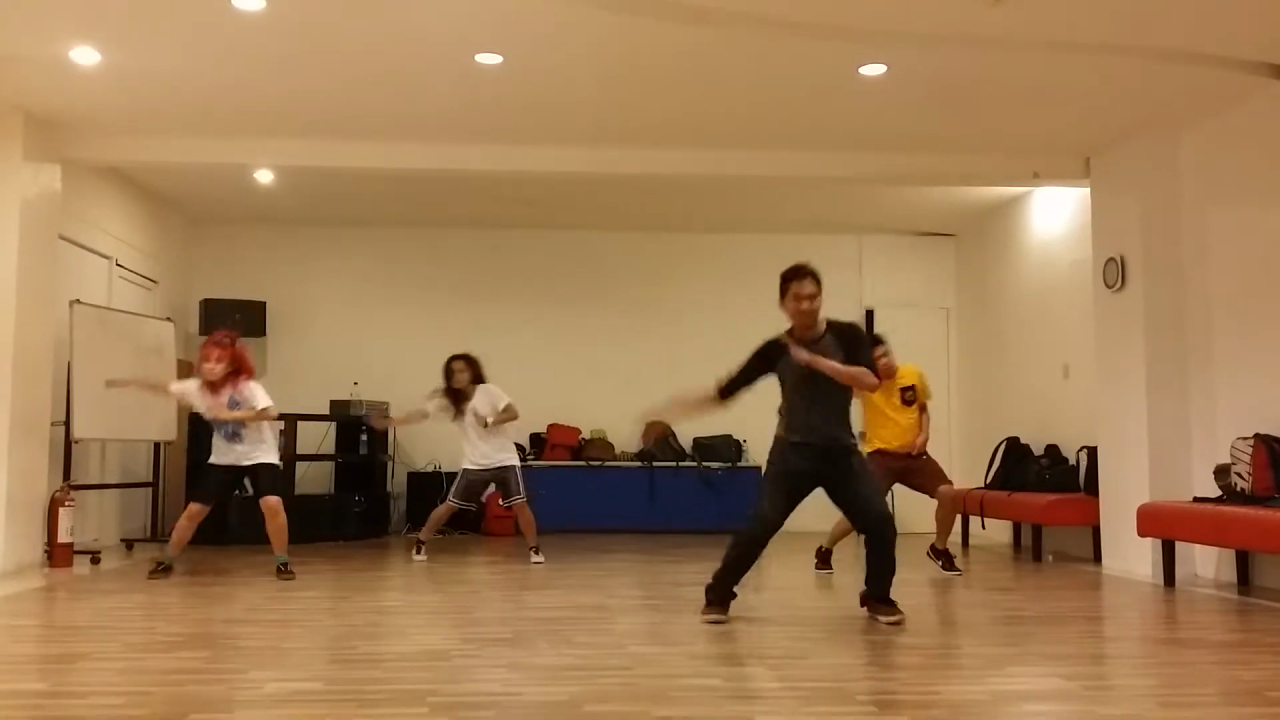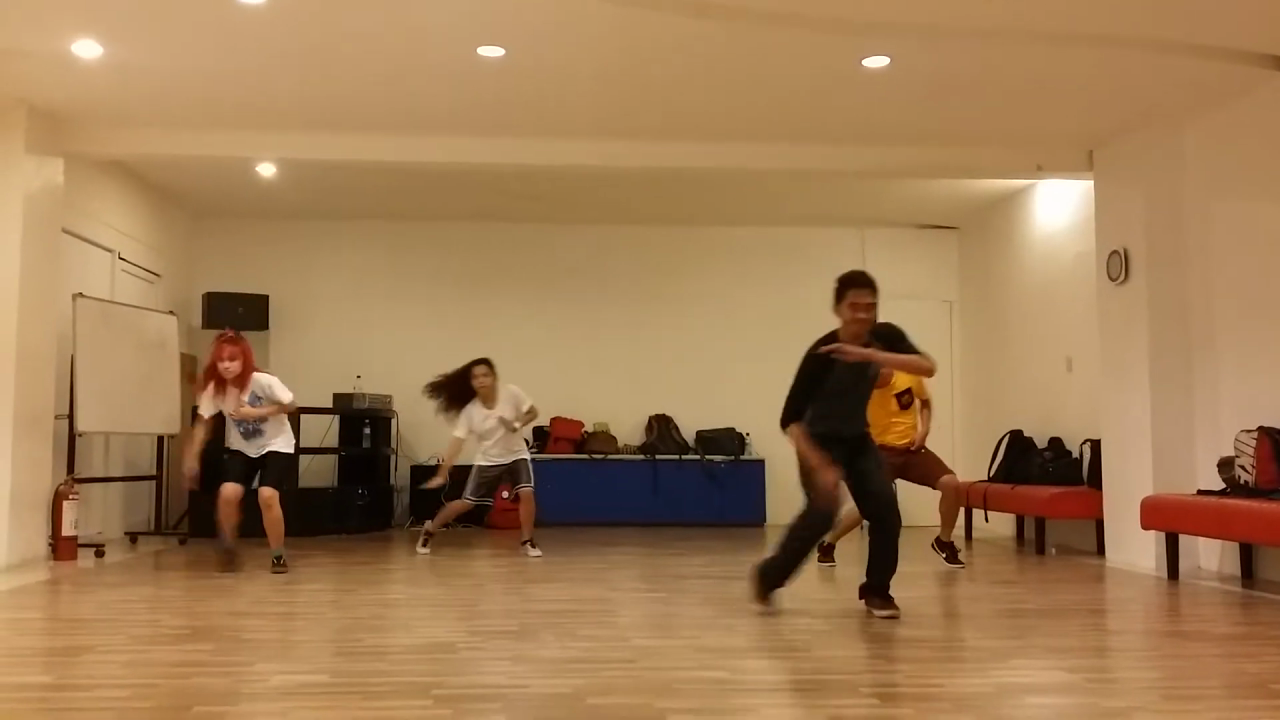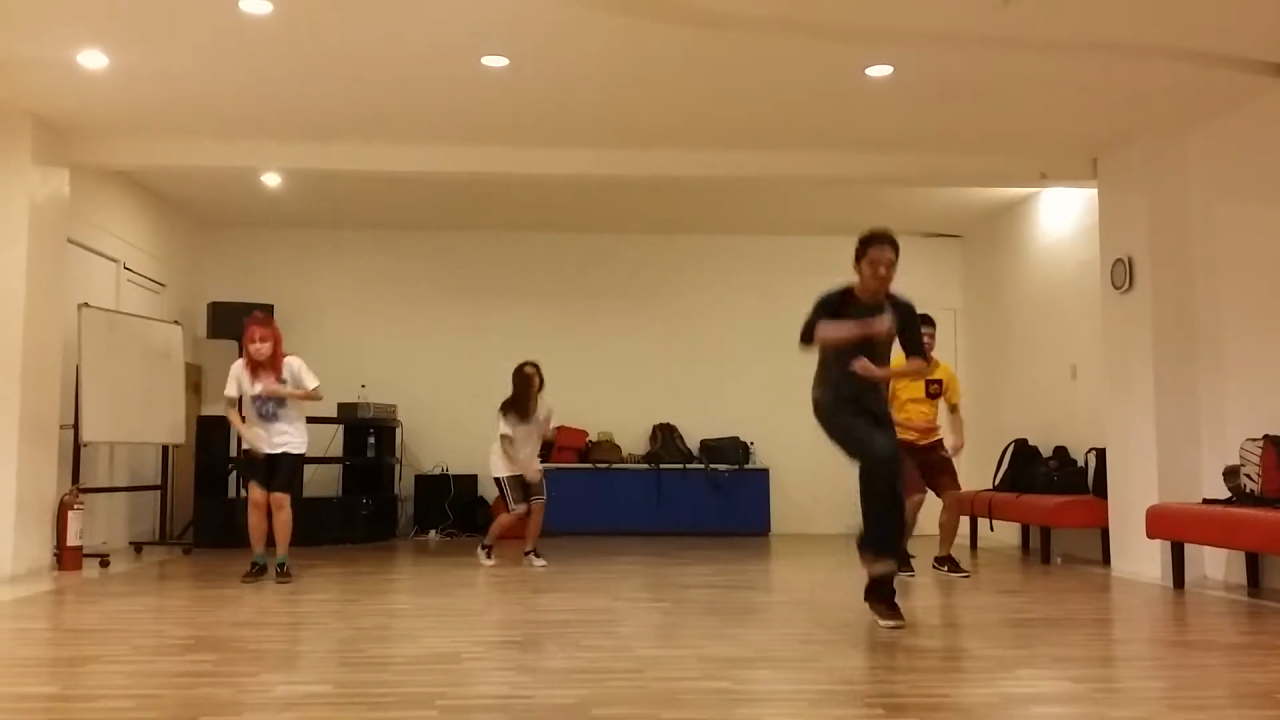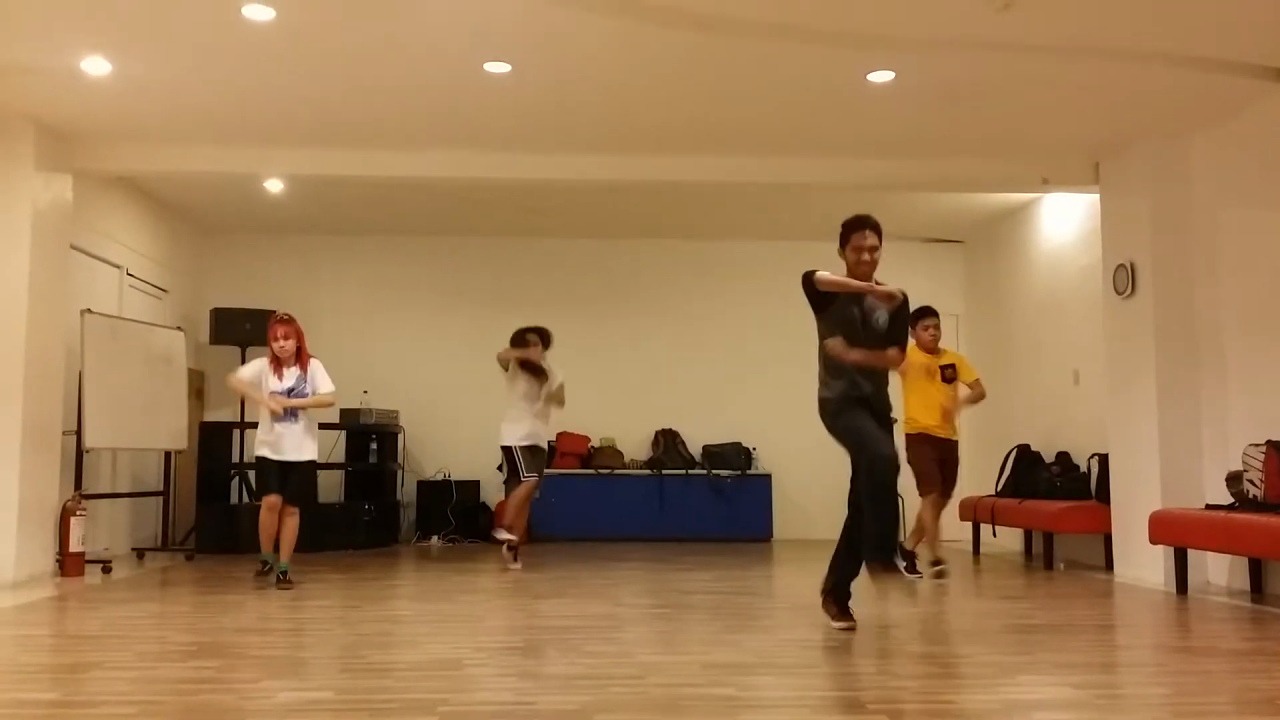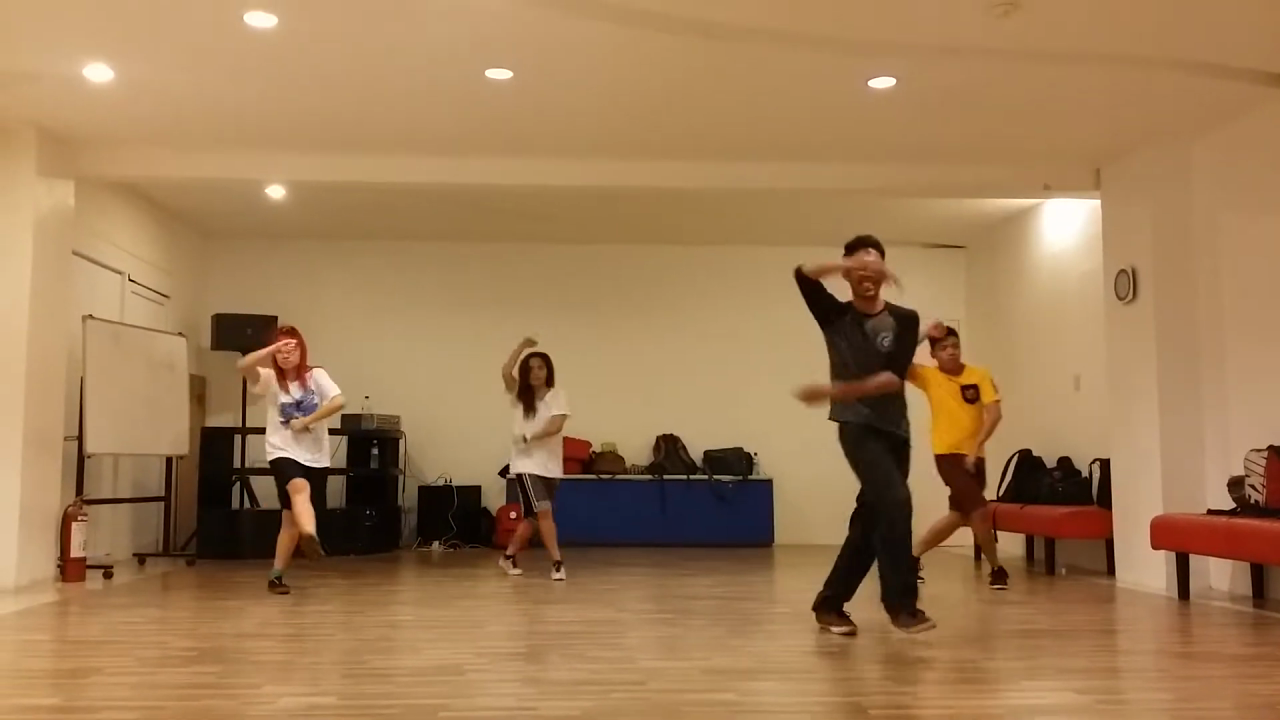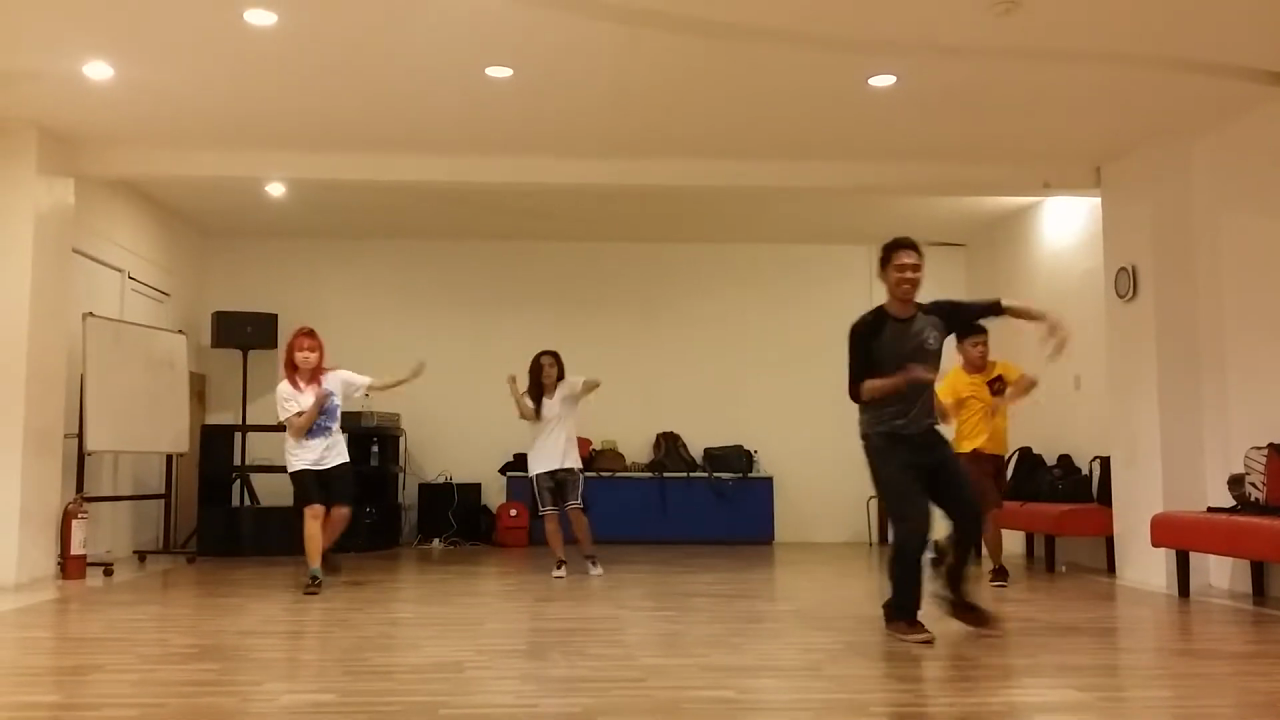
dt=0.3s
person 1, frame 1
left shoulder: (848, 335)
right shoulder: (774, 351)
left elbow: (871, 381)
right elbow: (725, 392)
left wrist: (814, 360)
right wrist: (677, 410)
left hip: (840, 449)
right hip: (793, 449)
left knee: (879, 520)
right knee: (761, 523)
left ankle: (879, 596)
right ankle: (718, 594)
person 1, frame 2
left shoulder: (884, 336)
right shoulder: (820, 355)
left elbow: (927, 368)
right elbow: (792, 420)
left wrist: (868, 354)
right wrist: (819, 467)
left hip: (856, 438)
right hip: (818, 439)
left knee: (886, 515)
right knee: (821, 511)
left ankle: (876, 590)
right ankle: (770, 576)
person 1, frame 3
left shoulder: (900, 309)
right shoulder: (835, 302)
left elbow: (920, 364)
right elbow: (810, 336)
left wrist: (881, 373)
right wrist: (867, 328)
left hip: (875, 407)
right hip: (835, 403)
left knee: (892, 491)
right knee: (879, 457)
left ankle: (881, 591)
right ankle: (873, 545)
person 1, frame 4
left shoulder: (895, 301)
right shoulder: (831, 294)
left elbow: (895, 358)
right elbow: (813, 277)
left wrist: (851, 355)
right wrist: (871, 287)
left hip: (877, 404)
right hip: (839, 401)
left knee: (864, 500)
right knee: (883, 460)
left ankle: (834, 594)
right ankle: (881, 552)
person 1, frame 5
left shoulder: (905, 319)
right shoulder: (835, 315)
left elbow: (894, 379)
right elbow: (803, 276)
left wrist: (836, 390)
right wrist: (852, 267)
left hip: (895, 431)
right hip: (857, 427)
left knee: (870, 522)
right knee: (894, 502)
left ankle: (830, 604)
right ankle: (902, 604)
person 1, frame 6
left shoulder: (939, 315)
right shoulder: (866, 329)
left elbow: (993, 307)
right elbow: (859, 392)
left wrist: (1044, 319)
right wrist: (906, 377)
left hip: (925, 434)
right hip: (886, 439)
left knee: (969, 514)
right knee: (912, 527)
left ankle: (956, 595)
right ankle: (901, 614)
person 2, frame 1
left shoulder: (246, 386)
right shoulder: (196, 387)
left elbow: (270, 413)
right elbow: (164, 388)
left wrist: (231, 415)
right wrist: (129, 383)
left hip: (260, 456)
right hip: (223, 459)
left knee: (272, 504)
right knee: (194, 510)
left ankle: (282, 561)
right ankle: (167, 560)
person 2, frame 2
left shoulder: (263, 381)
right shoulder: (214, 389)
left elbow: (290, 405)
right elbow: (203, 422)
left wrist: (255, 413)
right wrist: (191, 457)
left hip: (275, 446)
right hip: (239, 448)
left knee: (267, 496)
right knee: (228, 494)
left ankle: (278, 555)
right ankle: (227, 547)
person 2, frame 3
left shoulder: (292, 364)
right shoulder: (239, 369)
left elbow: (316, 394)
right elbow: (230, 405)
left wrist: (284, 391)
right wrist: (241, 428)
left hip: (289, 444)
right hip: (256, 443)
left knee: (280, 499)
right knee: (257, 498)
left ankle: (282, 562)
right ankle: (258, 561)
person 2, frame 4
left shoulder: (312, 366)
right shoulder: (263, 367)
left elbow: (329, 399)
right elbow: (234, 381)
left wrist: (290, 402)
right wrist: (260, 398)
left hip: (302, 450)
right hip: (269, 448)
left knee: (291, 509)
right knee: (271, 502)
left ankle: (283, 570)
right ankle: (266, 559)
person 2, frame 5
left shoulder: (316, 376)
right shoulder: (269, 379)
left elbow: (338, 402)
right elbow: (242, 366)
left wrist: (306, 421)
right wrist: (272, 349)
left hip: (315, 457)
right hip: (283, 453)
left knee: (291, 517)
right knee: (299, 488)
left ankle: (276, 575)
right ankle: (310, 537)
person 2, frame 6
left shoulder: (335, 378)
right shoulder: (286, 389)
left elbow: (375, 385)
right elbow: (296, 429)
left wrist: (405, 377)
right wrist: (316, 404)
left hip: (335, 458)
right hip: (303, 461)
left knee: (341, 512)
right knee: (314, 512)
left ankle: (321, 549)
right ankle: (315, 575)
person 3, frame 1
left shoulder: (915, 375)
left wrist: (924, 434)
left hip: (912, 453)
right hip: (881, 454)
left knee: (947, 493)
left ankle: (940, 549)
right ankle: (825, 550)
person 3, frame 2
left shoulder: (909, 376)
left elbow: (925, 401)
left wrist: (924, 429)
left hip: (913, 447)
right hip: (882, 451)
left knee: (952, 484)
left ankle: (944, 542)
right ankle: (827, 544)
person 3, frame 3
left shoulder: (944, 372)
right shoulder: (895, 367)
left elbow: (955, 409)
left wrist: (958, 438)
right wrist: (911, 425)
left hip: (932, 444)
right hip: (901, 443)
left knee: (953, 496)
right knee: (915, 497)
left ankle: (943, 557)
right ankle: (900, 554)
person 3, frame 4
left shoulder: (954, 359)
right shoulder: (907, 355)
left elbow: (979, 391)
left wrist: (961, 400)
left hip: (948, 437)
right hip: (919, 435)
left knee: (941, 498)
right knee: (931, 495)
left ankle: (909, 548)
right ankle: (935, 557)
person 3, frame 5
left shoulder: (980, 376)
right shoulder: (928, 377)
left elbow: (995, 414)
left wrist: (975, 447)
right wrist: (925, 334)
left hip: (973, 457)
right hip: (948, 456)
left knee: (959, 516)
right knee: (980, 511)
left ankle: (912, 556)
right ankle: (996, 568)
person 3, frame 6
left shoulder: (999, 370)
right shoulder: (953, 381)
left elbow: (1029, 382)
right elbow: (943, 414)
left wrist: (1009, 396)
left hip: (994, 456)
right hip: (970, 455)
left knee: (988, 513)
right knee: (991, 510)
left ankle: (947, 546)
right ankle: (998, 567)
person 4, frame 1
left shoulder: (489, 391)
right shoulder: (449, 399)
left elbow: (513, 413)
right elbow: (421, 414)
left wrist: (489, 421)
right wrist: (390, 422)
left hip: (503, 458)
right hip: (474, 463)
left knee: (519, 503)
right knee: (450, 505)
left ankle: (534, 548)
right ankle: (421, 541)
person 4, frame 2
left shoulder: (512, 393)
right shoulder: (469, 411)
left elbow: (533, 413)
right elbow: (457, 443)
left wrist: (516, 425)
right wrist: (442, 474)
left hip: (516, 454)
right hip: (487, 460)
left knee: (526, 494)
right knee: (466, 501)
left ankle: (528, 541)
right ankle: (429, 529)
person 4, frame 3
left shoulder: (544, 406)
right shoulder: (510, 409)
left elbow: (547, 433)
right elbow: (506, 445)
left wrist: (546, 433)
right wrist: (523, 468)
left hip: (531, 464)
right hip: (506, 467)
left knee: (538, 505)
right knee: (518, 510)
left ankle: (530, 551)
right ankle: (486, 547)
person 4, frame 4
left shoulder: (549, 372)
right shoulder: (514, 369)
left elbow: (560, 400)
right elbow: (501, 356)
left wrist: (549, 393)
right wrist: (528, 354)
left hip: (538, 439)
right hip: (515, 436)
left knee: (526, 493)
right knee: (529, 482)
left ankle: (513, 545)
right ankle: (505, 526)
person 4, frame 5
left shoulder: (557, 395)
right shoulder: (518, 393)
left elbow: (557, 426)
right elbow: (505, 372)
left wrist: (528, 437)
right wrist: (522, 347)
left hip: (550, 466)
right hip: (525, 464)
left knee: (533, 517)
right knee: (544, 511)
left ankle: (509, 556)
right ankle: (557, 561)
person 4, frame 6
left shoulder: (568, 388)
right shoulder: (530, 397)
left elbow: (594, 384)
right elbow: (526, 415)
left wrist: (581, 390)
right wrist: (514, 389)
left hip: (567, 460)
right hip: (539, 463)
left knee: (575, 510)
right knee: (549, 514)
left ankle: (590, 557)
right ankle: (560, 561)
